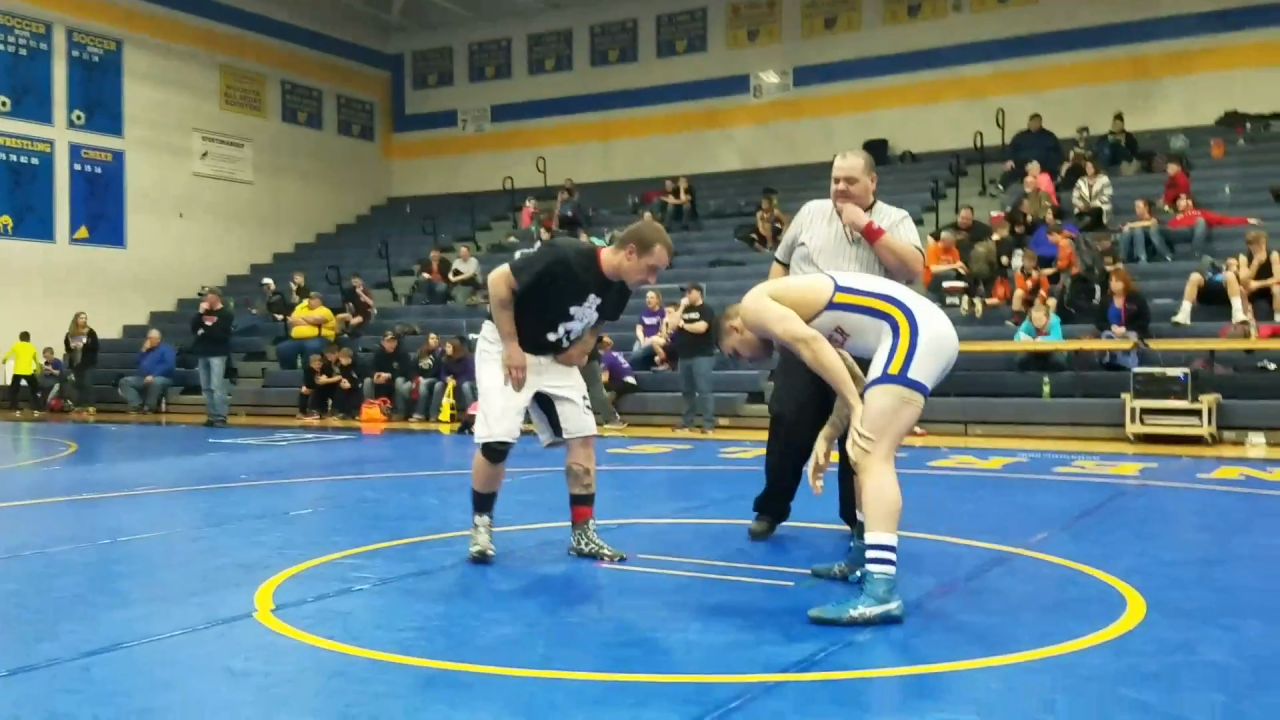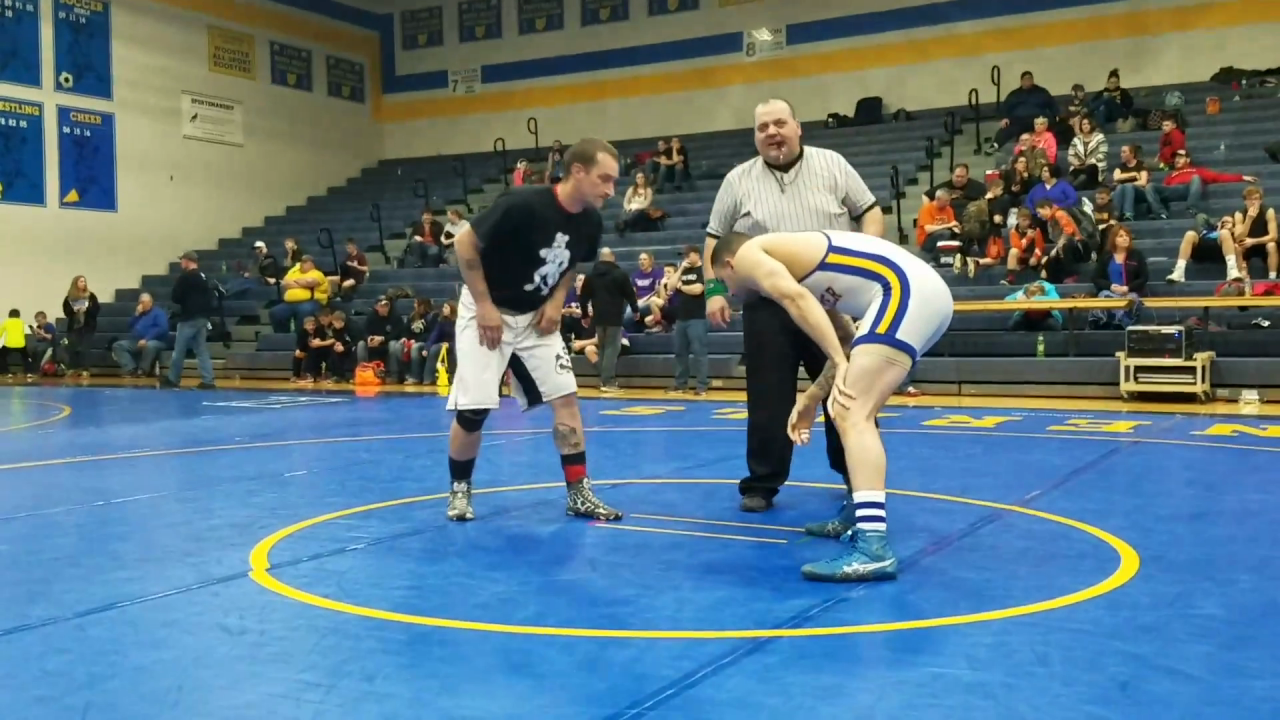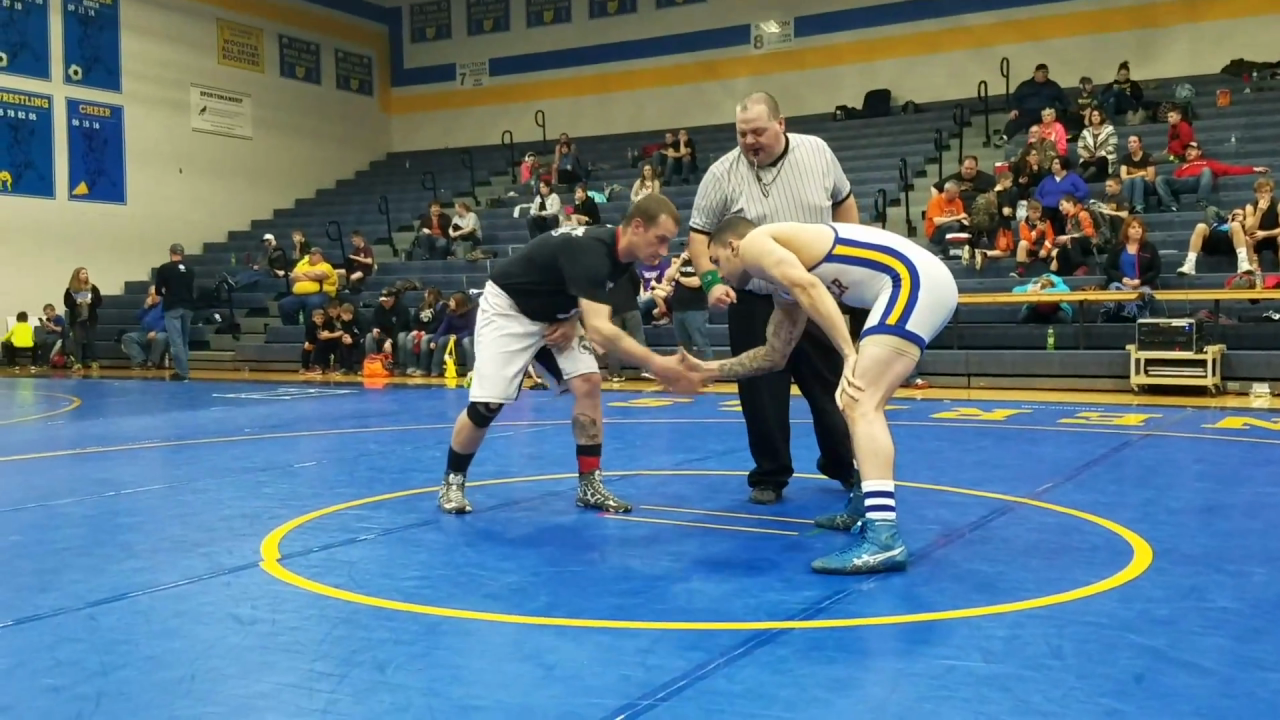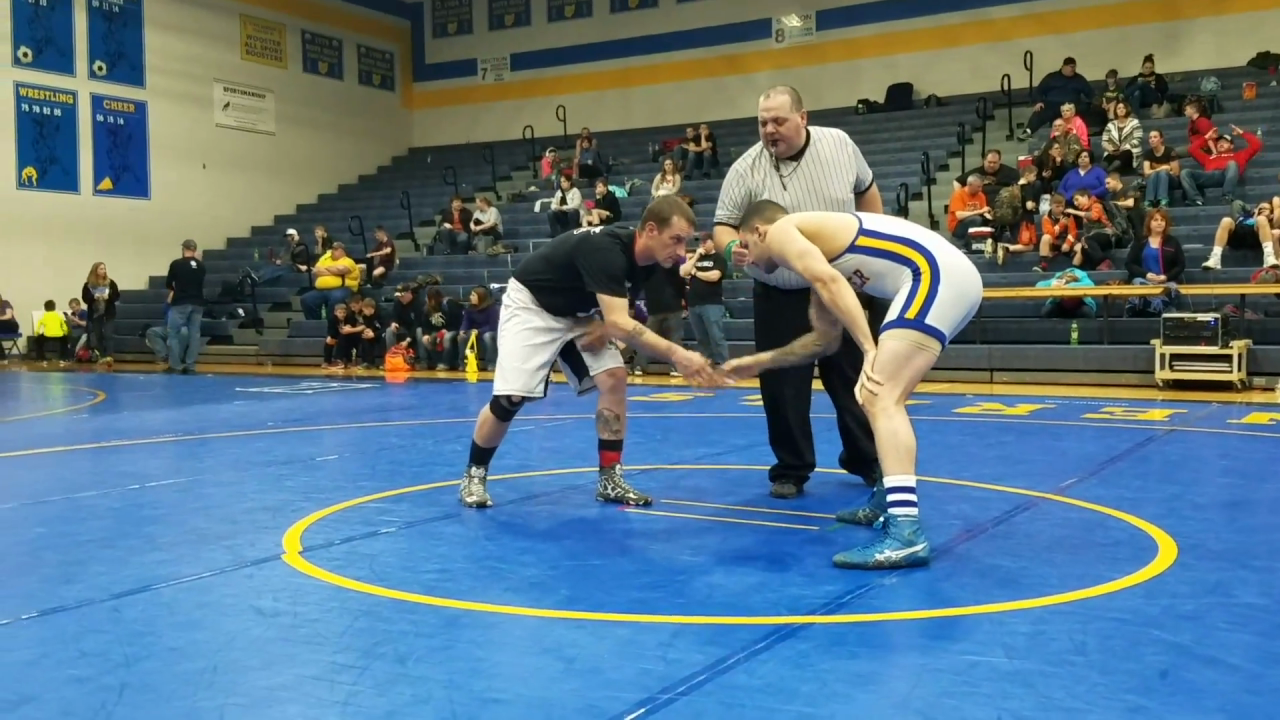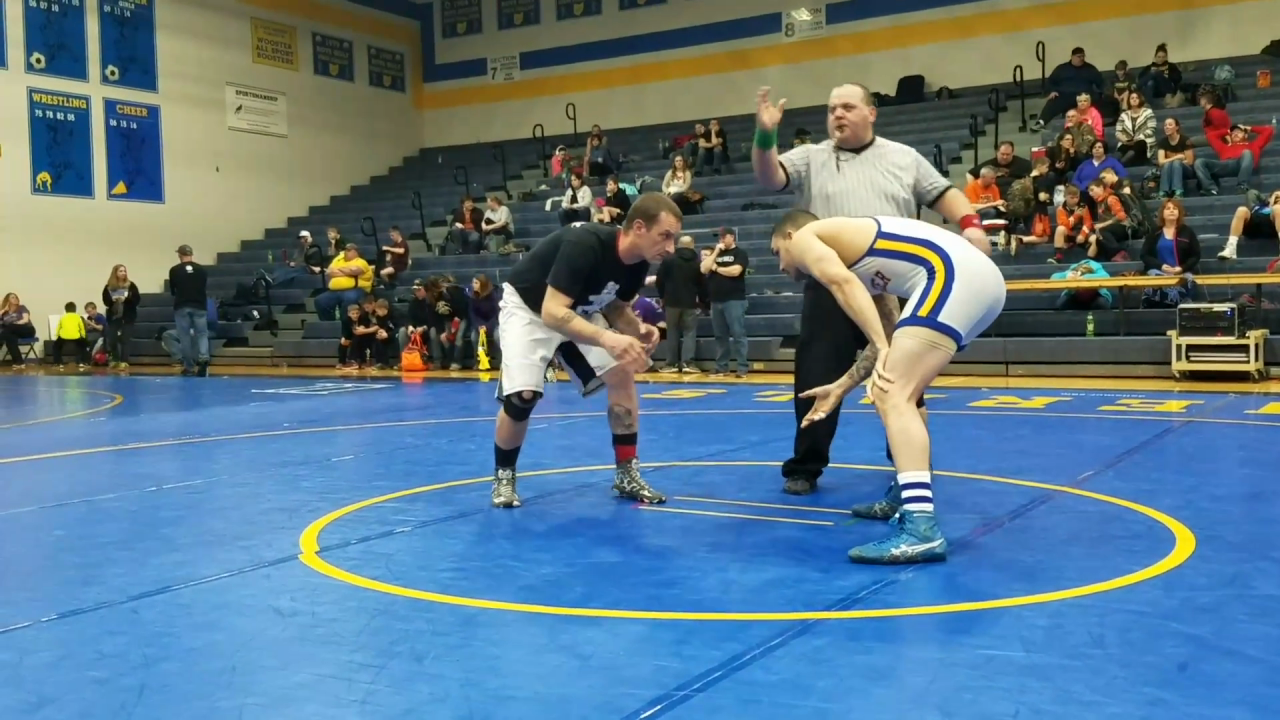
dt=0.7s
person 1, frame 1
left shoulder: (894, 220)
right shoulder: (810, 212)
left elbow: (912, 268)
right elbow: (781, 265)
left wrist: (868, 227)
right knee: (789, 420)
left ankle: (860, 518)
right ankle: (771, 506)
person 1, frame 2
left shoulder: (832, 165)
right shoulder: (738, 180)
left elbow: (873, 214)
right elbow: (715, 240)
right wrist: (715, 290)
right hip: (767, 308)
right knee: (768, 399)
left ankle: (855, 474)
right ankle: (761, 483)
person 1, frame 3
left shoulder: (817, 152)
right shoulder: (722, 174)
left elbow: (843, 202)
right elbow: (699, 233)
right wrist: (711, 280)
right hip: (754, 304)
left knee: (829, 387)
right knee: (762, 394)
left ankle: (845, 466)
right ankle: (769, 476)
person 1, frame 4
left shoulder: (839, 144)
right shoulder: (746, 169)
left elbow: (866, 191)
right elbow: (724, 224)
right wrist: (731, 248)
right hip: (780, 298)
left knee: (853, 381)
right knee: (783, 387)
left ankle: (867, 462)
right ankle: (791, 470)
person 1, frame 5
left shoulder: (904, 157)
right shoulder: (811, 158)
left elbow: (945, 194)
right elbow: (769, 178)
left wrist: (970, 224)
right wrist: (766, 136)
right hip: (828, 290)
right knee: (817, 378)
right ankle: (804, 467)
person 2, frame 1
left shoulder: (752, 305)
right shoulder: (786, 307)
left elbow: (809, 341)
right elbow: (853, 383)
left wrist: (857, 407)
right wrist: (826, 439)
left hip: (913, 330)
right hip: (932, 329)
left knee: (869, 455)
right knee: (869, 450)
left ankle: (880, 593)
right ankle: (865, 557)
person 2, frame 2
left shoulder: (748, 254)
right shoulder: (784, 255)
left elbow: (797, 298)
right elbow: (845, 341)
left wrist: (841, 364)
right wrist: (812, 398)
left hip: (905, 290)
right hip: (927, 290)
left knee: (851, 415)
right knee: (857, 410)
left ankle: (874, 548)
right ankle: (859, 517)
person 2, frame 3
left shoulder: (753, 243)
right shoulder: (787, 292)
left elbow: (809, 285)
right elbow: (775, 353)
left wrist: (850, 356)
right wrist: (712, 370)
left hip: (911, 280)
right hip: (929, 281)
left knee: (858, 404)
right knee: (863, 401)
left ankle: (883, 539)
right ankle: (868, 506)
person 2, frame 4
left shoulder: (780, 231)
right shoulder: (811, 243)
left elbow: (830, 281)
right elbow: (826, 338)
left wrist: (870, 351)
right wrist: (760, 362)
left hip: (935, 275)
right hip: (955, 275)
left knee: (879, 398)
right knee: (887, 395)
left ankle: (906, 534)
right ankle: (890, 501)
person 2, frame 5
left shoulder: (804, 238)
right shoulder: (851, 246)
left elbow: (843, 282)
right elbow: (889, 331)
left wrist: (883, 350)
right wrist: (841, 387)
left hip: (954, 276)
right hip: (981, 277)
left knee: (891, 396)
right knee: (899, 391)
left ankle: (921, 529)
right ankle: (906, 497)
person 3, frame 1
left shoulder: (620, 289)
right shoulder: (563, 257)
right elbow: (499, 281)
left wrist: (583, 345)
right wrist: (512, 345)
left hip: (555, 358)
right hip: (507, 346)
left knee: (583, 437)
right knee: (497, 441)
left ankle: (583, 534)
right ankle: (481, 524)
person 3, frame 2
left shoulder: (591, 223)
right shoulder: (521, 204)
right elbow: (465, 244)
left wrist: (557, 301)
right wrist: (484, 305)
left hip: (536, 318)
right hip: (489, 313)
left knee: (565, 398)
right knee: (472, 410)
left ankle: (579, 494)
right ankle: (460, 489)
person 3, frame 3
left shoulder: (622, 253)
right shoulder: (590, 250)
right elbow: (598, 328)
left wrist: (570, 321)
right wrist: (657, 363)
left hip: (552, 314)
right hip: (508, 307)
left knee: (587, 384)
right knee: (487, 404)
left ankle: (590, 485)
right ankle: (453, 480)
person 3, frame 4
left shoulder: (648, 260)
right shoulder: (605, 248)
left elbow: (613, 309)
right elbow: (619, 324)
left wrist: (602, 326)
right wrist: (676, 354)
left hip: (578, 313)
right hip: (531, 305)
left knee: (614, 379)
right knee: (511, 398)
left ankle: (610, 479)
right ankle: (474, 474)
person 3, frame 5
left shoulder: (637, 264)
right shoulder: (584, 244)
left elbow: (617, 308)
right elbow: (552, 313)
left wrist: (637, 327)
right wrist: (606, 338)
left hip: (579, 311)
right hip: (528, 308)
left knee: (621, 376)
right knee: (522, 396)
left ankle: (627, 475)
right ankle: (503, 476)
